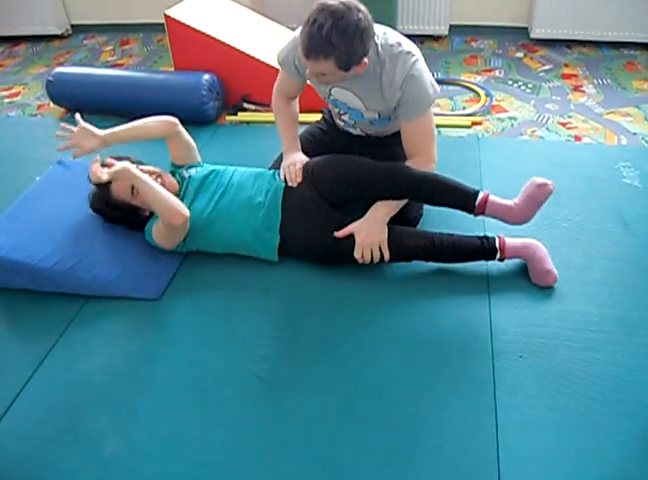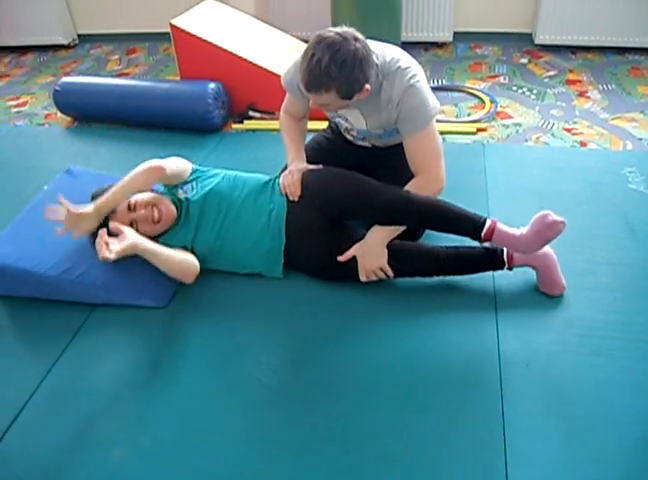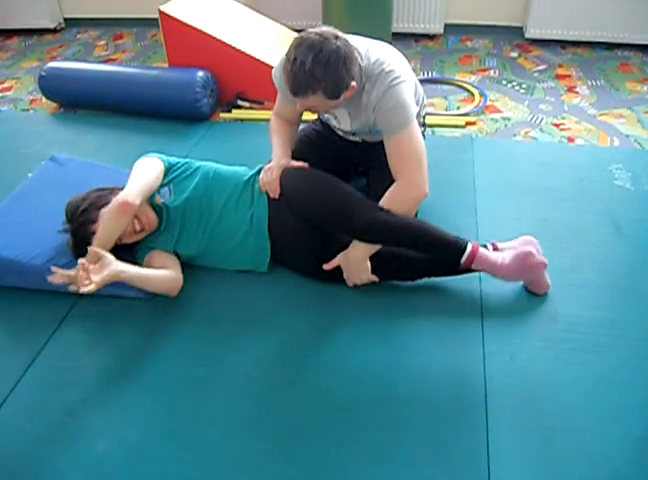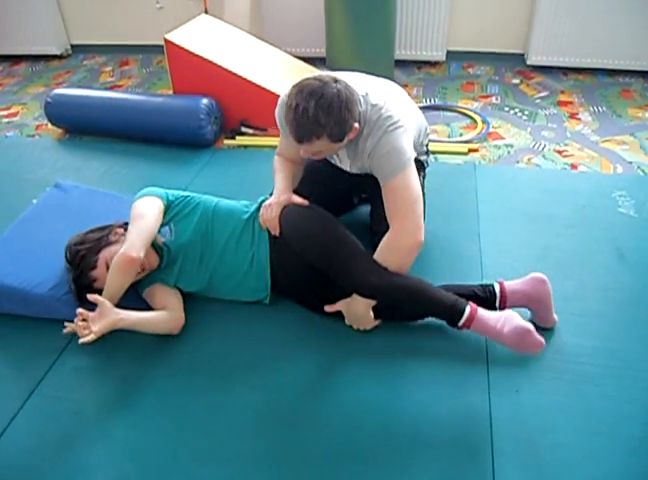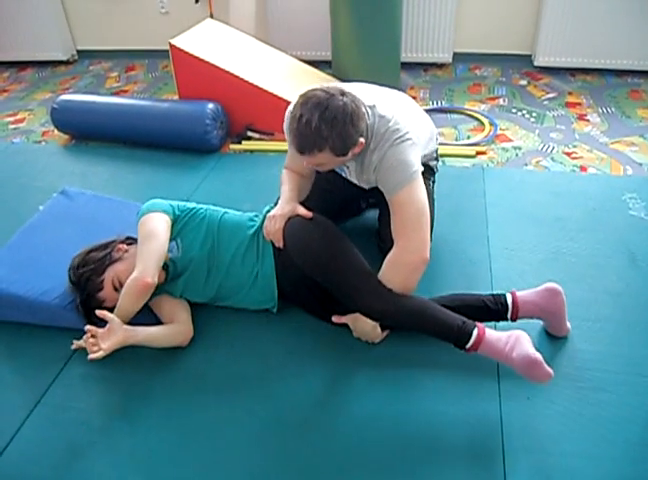
dt=0.3s
person 1, frame 1
left shoulder: (185, 171)
right shoulder: (161, 232)
left elbow: (170, 124)
right elbow: (178, 215)
left wrist: (101, 137)
right wrist: (123, 169)
left hip: (296, 184)
right hip: (294, 236)
left knee: (393, 176)
right knee: (403, 245)
left ankle: (502, 207)
right ankle: (508, 248)
person 1, frame 2
left shoulder: (177, 178)
right shoulder: (166, 245)
left elbow: (153, 167)
right elbow: (190, 271)
left wrist: (93, 212)
right wrist: (132, 245)
left hip: (297, 195)
right hip: (296, 249)
left knee: (390, 202)
right knee: (405, 260)
left ankle: (510, 237)
right ankle: (514, 257)
person 1, frame 3
left shoulder: (153, 169)
right shoulder: (149, 250)
left elbow: (126, 201)
right elbow: (171, 283)
left wrist: (88, 253)
right wrist: (113, 270)
left hip: (279, 193)
right hip: (280, 246)
left knee: (367, 221)
right knee: (391, 265)
left ankle: (490, 255)
right ankle: (497, 258)
person 1, frame 4
left shoulder: (147, 201)
right shoulder: (154, 282)
left elbow: (131, 254)
right elbow: (174, 320)
left wrist: (109, 305)
right wrist: (111, 317)
left hip: (280, 228)
right hip: (278, 280)
left knee: (368, 279)
right knee: (379, 308)
left ankle: (497, 305)
right ankle: (505, 296)
person 1, frame 5
left shoulder: (153, 216)
right shoulder: (164, 293)
left elbow: (142, 278)
right elbow: (180, 332)
left wrist: (120, 319)
right wrist: (122, 333)
left hip: (286, 239)
right hip: (284, 289)
left knee: (373, 300)
right knee: (376, 317)
left ankle: (505, 324)
right ankle: (519, 305)
person 2, frame 1
left shoulder: (405, 67)
right shoulder: (304, 45)
left elbow: (422, 160)
right elbow: (283, 96)
left wrist: (377, 219)
right wrist: (291, 150)
left hip: (392, 137)
right hip: (338, 129)
left knee: (400, 220)
person 2, frame 2
left shoulder: (406, 86)
right shoulder: (309, 69)
left elbow: (432, 180)
right elbow: (290, 115)
left wrist: (376, 240)
right wrist: (296, 162)
left hip: (397, 146)
right hip: (344, 138)
left knee: (405, 232)
right knee: (286, 197)
left ankle: (373, 182)
right ankle: (365, 179)
person 2, frame 3
left shoulder: (388, 86)
right shoulder: (295, 69)
left elbow: (414, 186)
right elbow: (282, 118)
left wrist: (359, 251)
right wrist: (279, 159)
left hip: (388, 137)
right hip: (335, 131)
right knee: (272, 189)
left ankle: (366, 173)
right ankle: (355, 171)
person 2, frame 4
left shoulder: (388, 131)
right shoulder: (292, 106)
left elbow: (410, 236)
right elbow: (287, 156)
left wrist: (362, 301)
right wrist: (281, 193)
left hip: (402, 160)
right hip: (337, 162)
left knee: (394, 253)
right knee: (276, 223)
right ankle: (357, 196)
person 2, frame 5
left shoulder: (395, 144)
right shoulder: (300, 116)
left elbow: (415, 253)
right elbow: (296, 170)
right wrist: (286, 203)
left hip: (412, 163)
right hip: (345, 170)
left knee: (404, 259)
right knee: (287, 225)
